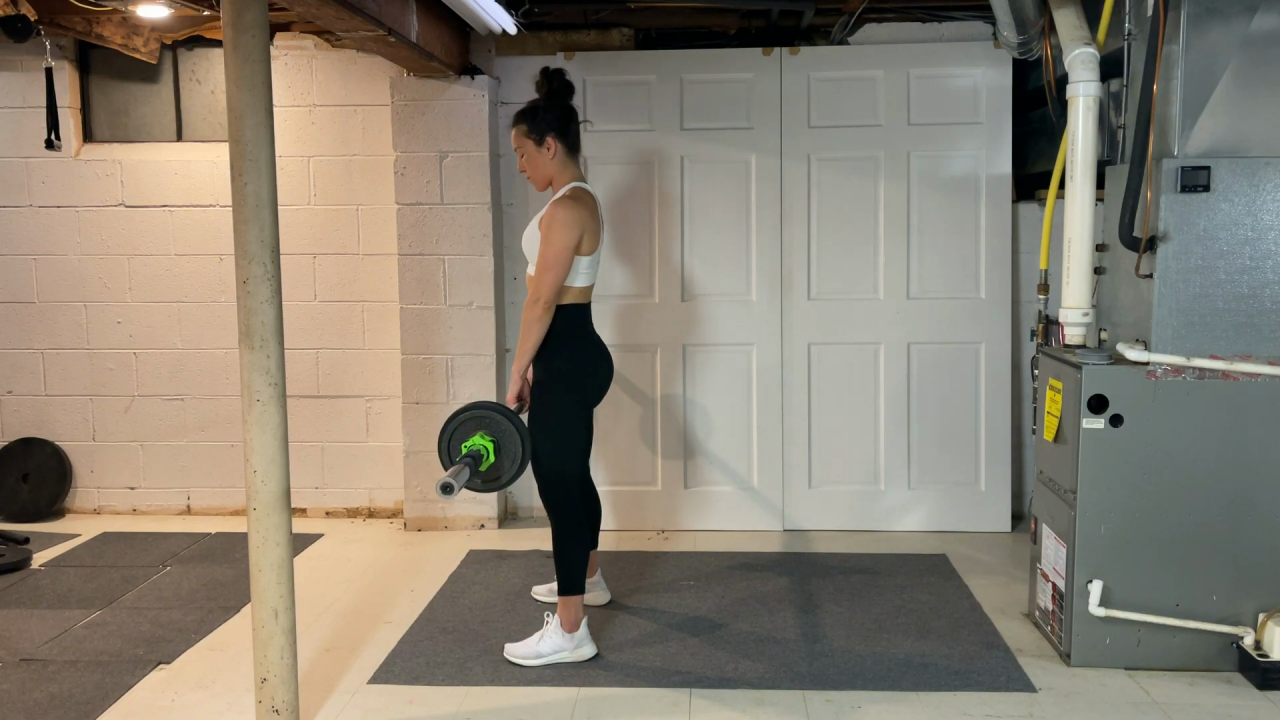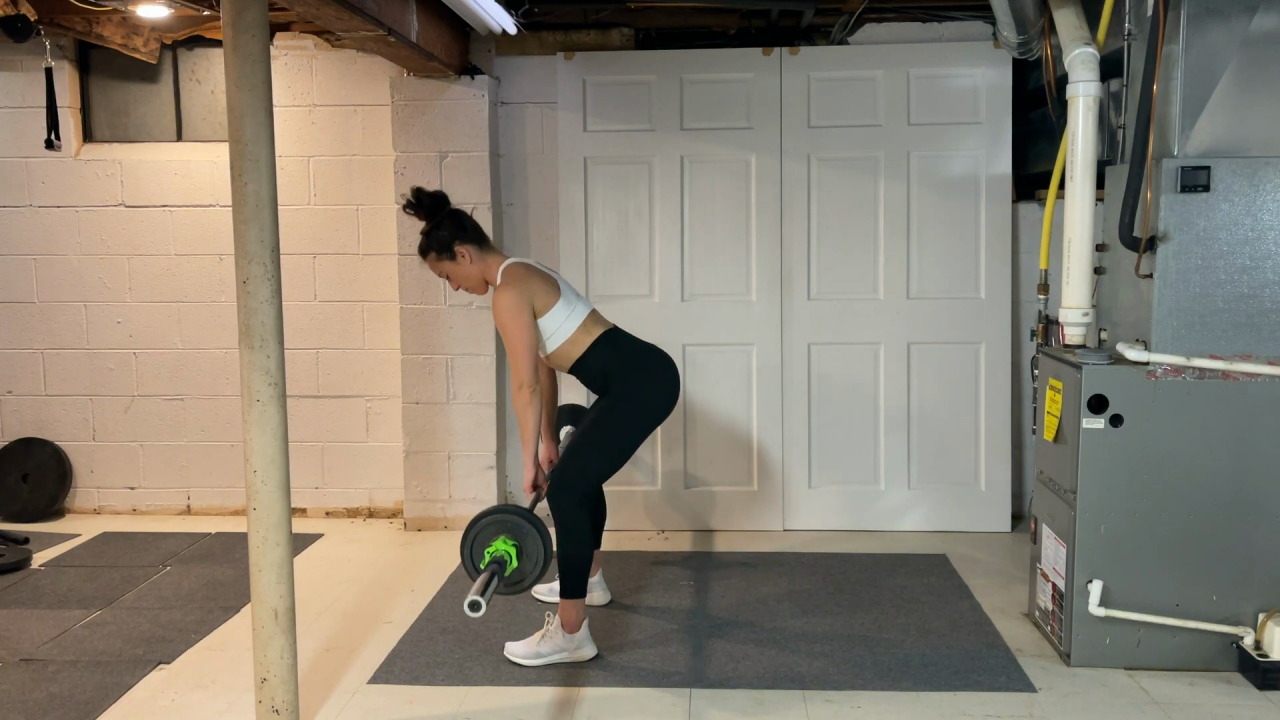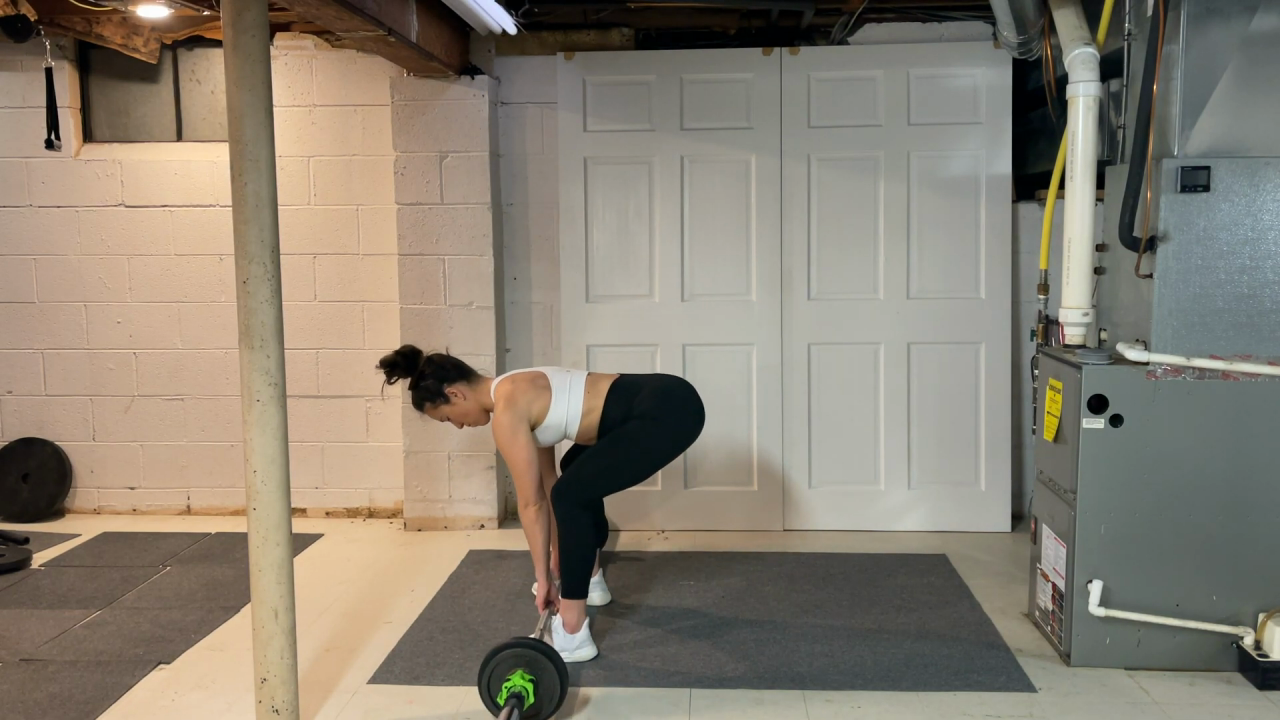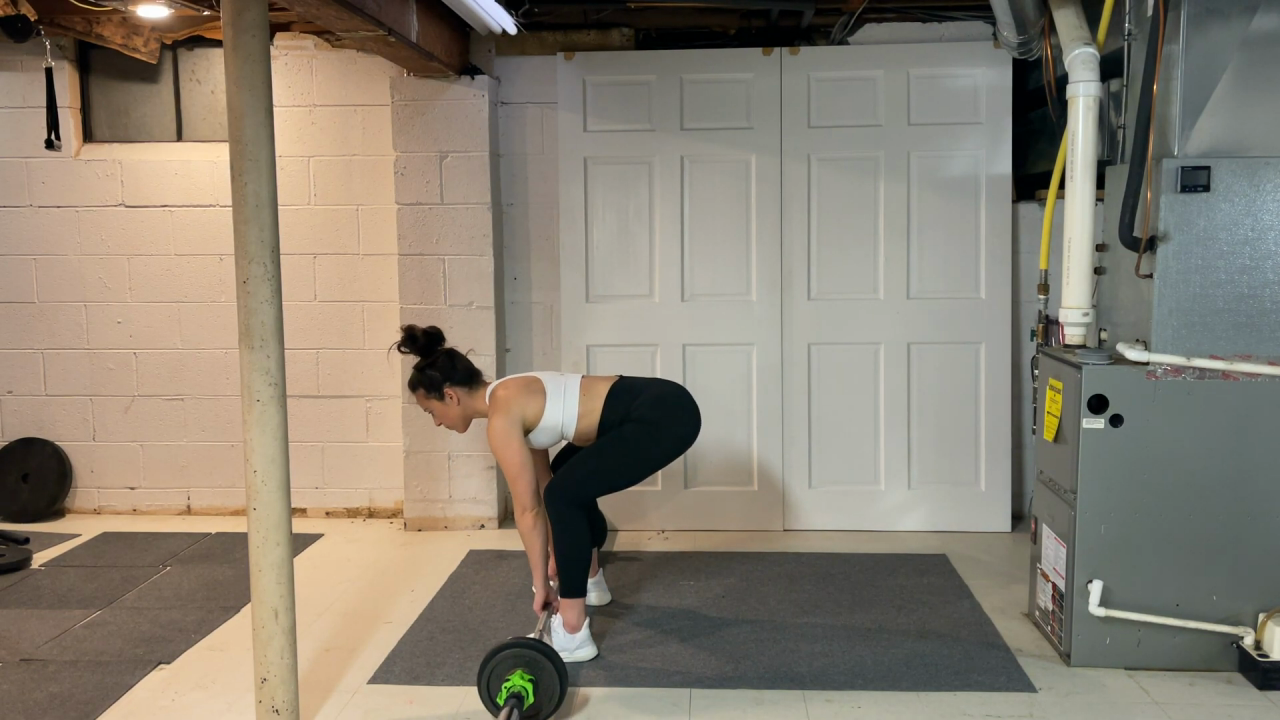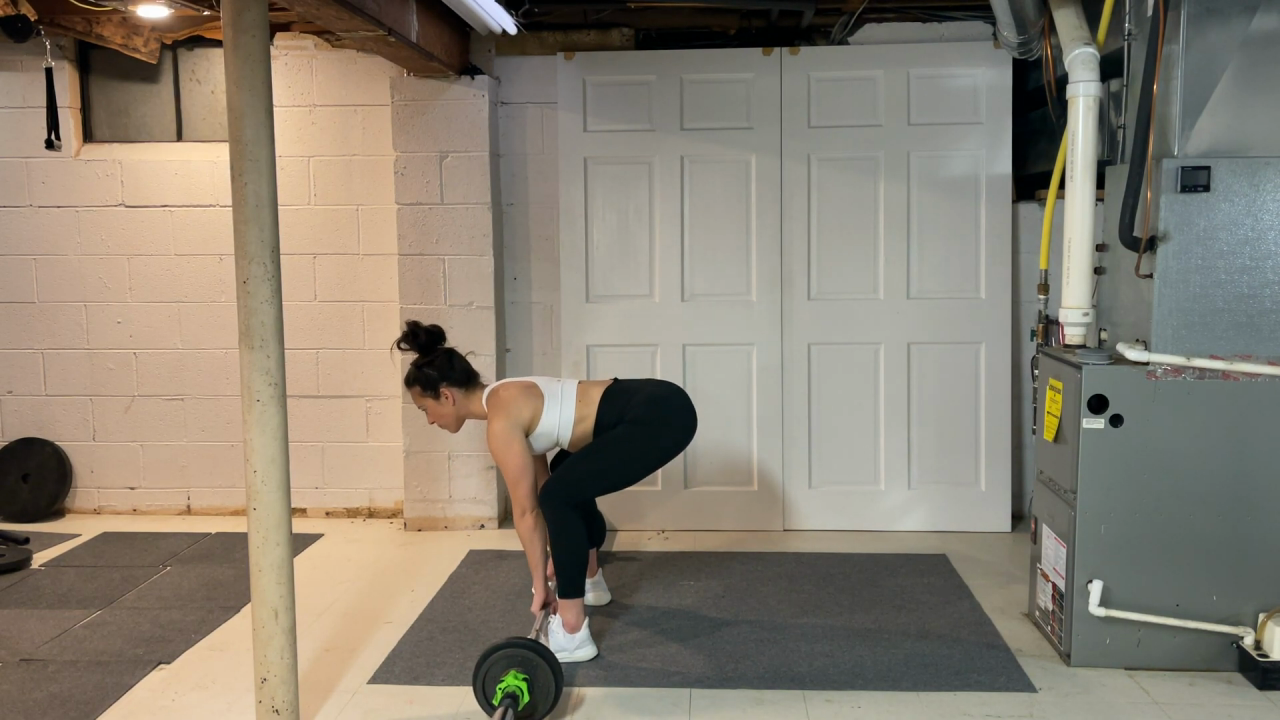
dt=1s
person 1, frame 1
left shoulder: (567, 207)
right shoulder: (576, 201)
left elbow: (541, 301)
left wrist: (518, 373)
right wrist: (534, 366)
left hip: (567, 362)
right hip: (575, 356)
left knee: (559, 487)
right knee: (572, 477)
left ankle: (570, 632)
right ankle: (588, 579)
person 1, frame 2
left shoulder: (508, 290)
right shoulder: (523, 274)
left elbow: (525, 386)
right elbow: (544, 369)
left wrist: (530, 461)
right wrist: (548, 441)
left hip: (638, 384)
right hip: (639, 375)
left knee: (566, 489)
right knee: (577, 475)
left ankle: (571, 634)
right ankle: (589, 578)
person 1, frame 3
left shoulder: (507, 411)
right shoulder: (516, 394)
left elbow: (531, 503)
right elbow: (546, 479)
left wrist: (543, 577)
right wrist: (558, 550)
left hip: (667, 413)
right hip: (660, 401)
left knee: (572, 494)
right knee: (577, 472)
left ankle: (572, 635)
right ankle: (590, 579)
person 1, frame 4
left shoulder: (501, 416)
right shoulder: (510, 399)
left elbow: (527, 508)
right elbow: (542, 483)
left wrist: (541, 582)
right wrist: (557, 556)
left hip: (665, 416)
right hip: (653, 407)
left knee: (565, 494)
right knee: (568, 476)
left ankle: (573, 635)
right ankle: (590, 579)
person 1, frame 5
left shoulder: (501, 419)
right shoulder: (505, 402)
left elbow: (526, 510)
right elbow: (538, 487)
left wrist: (540, 585)
right wrist: (557, 557)
left hip: (660, 417)
right hip: (651, 407)
left knee: (560, 495)
right knee: (568, 481)
left ankle: (572, 635)
right ankle: (590, 580)
